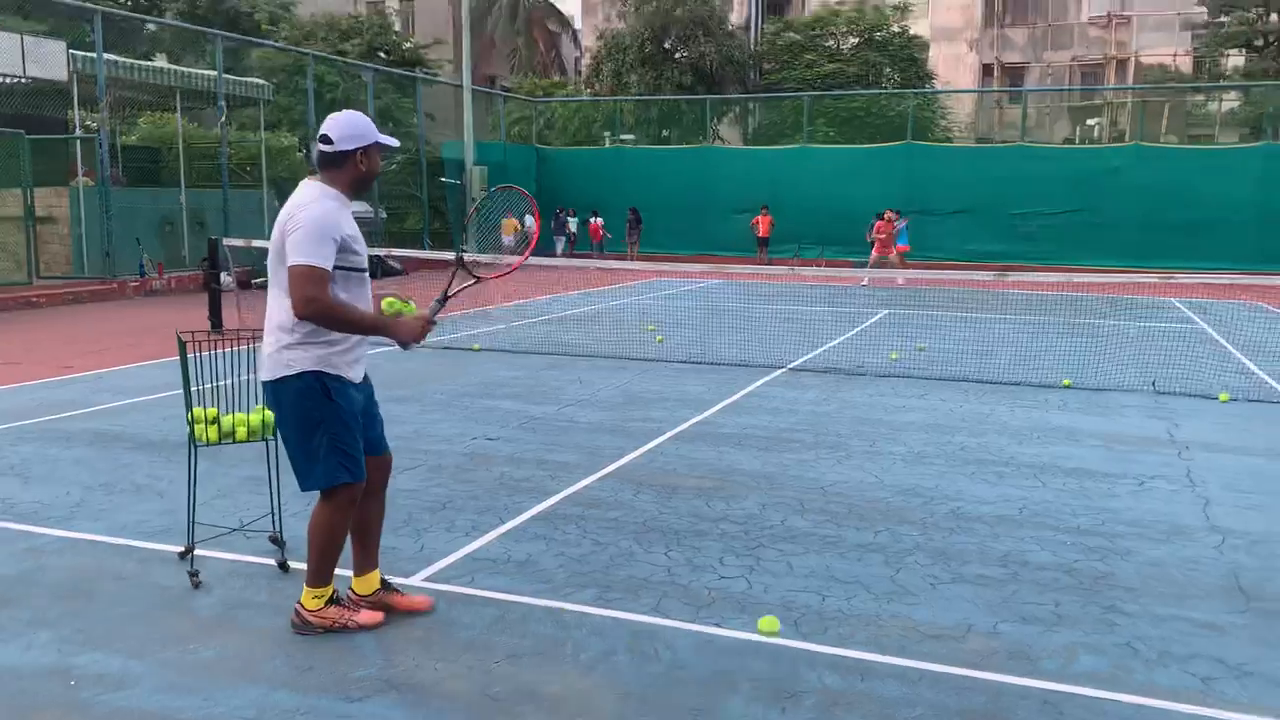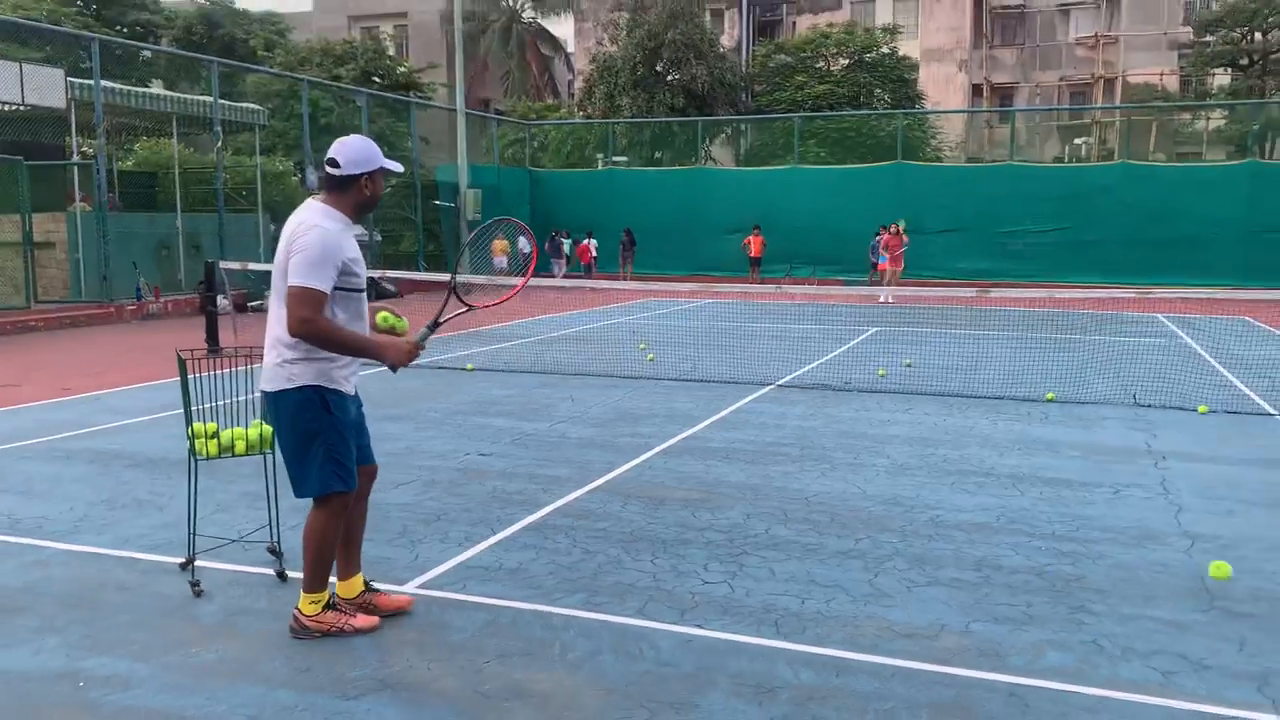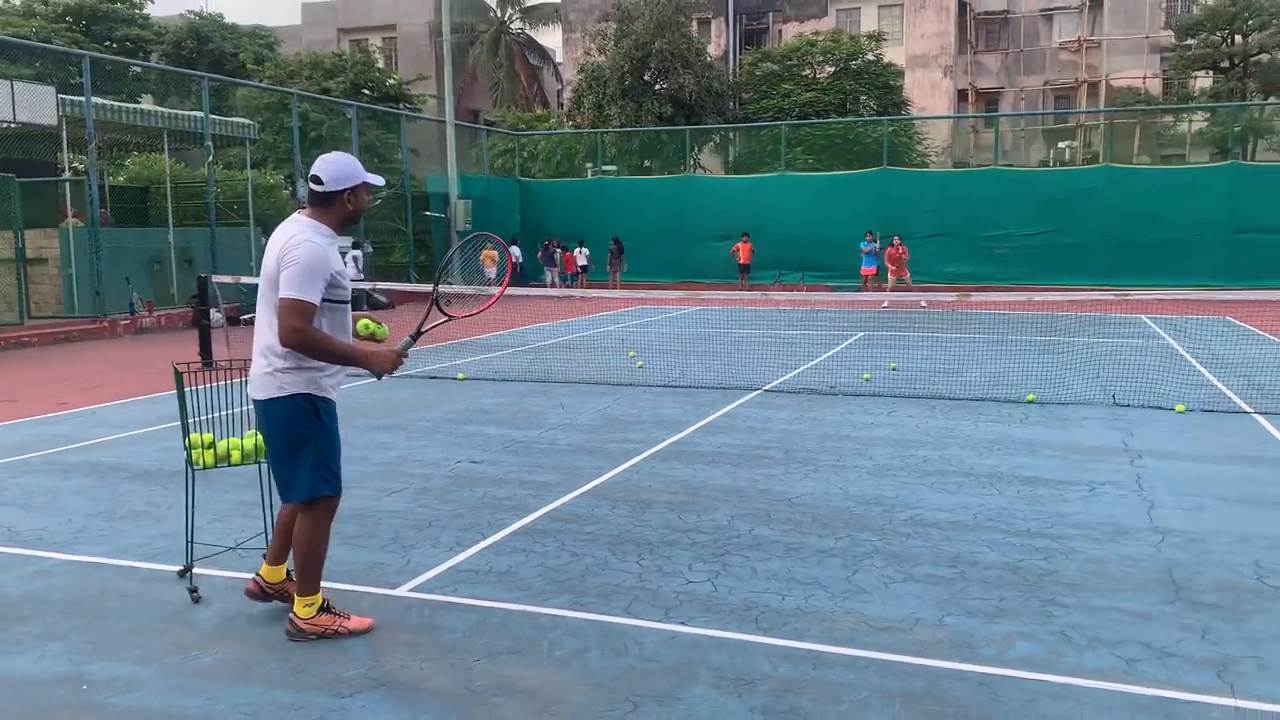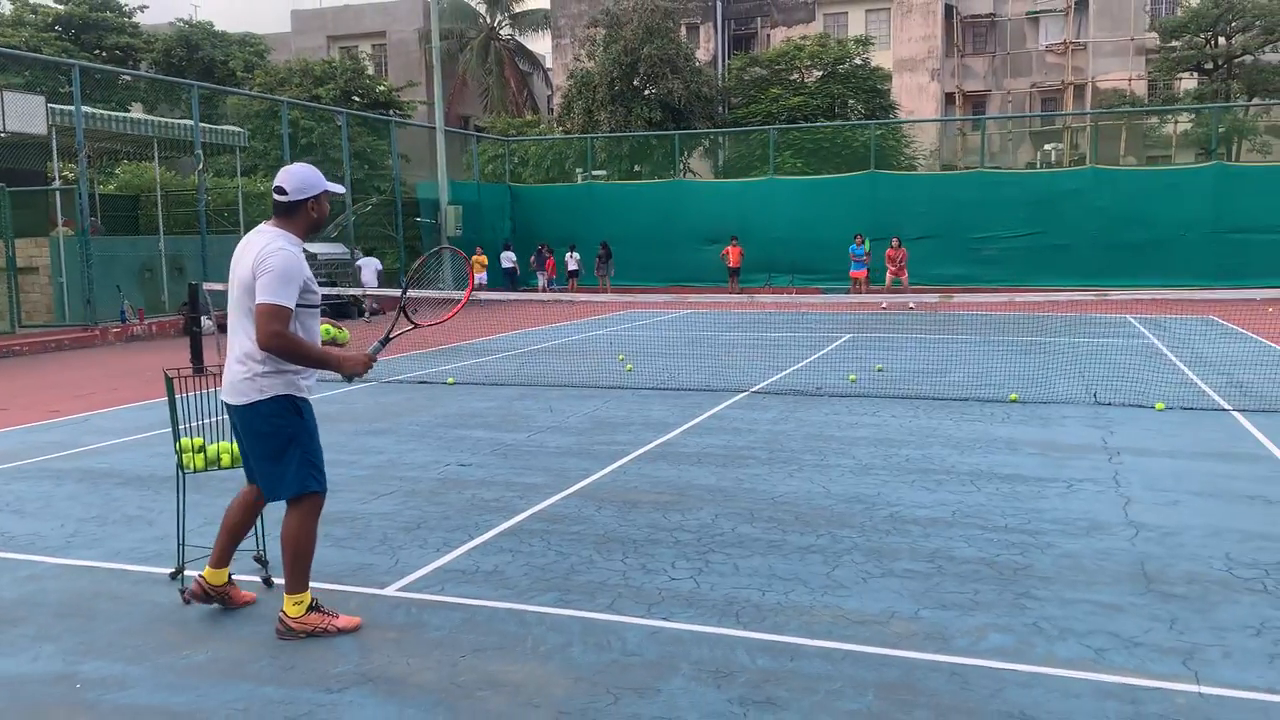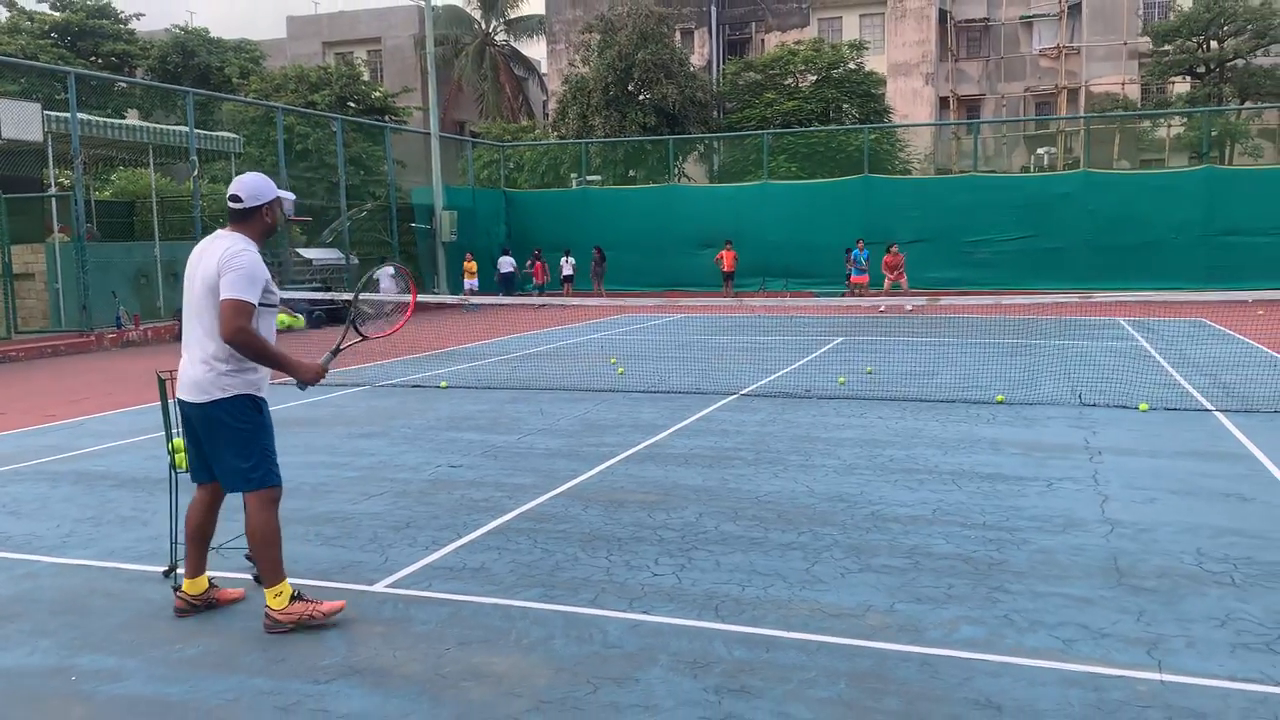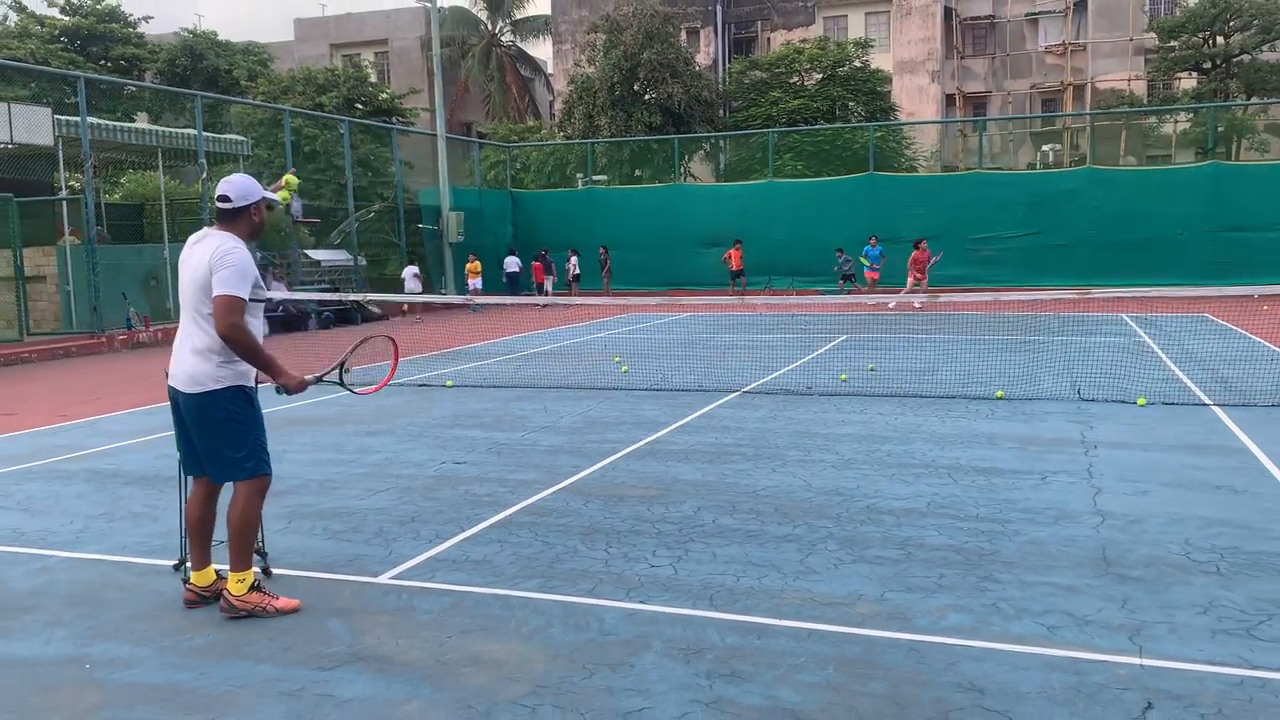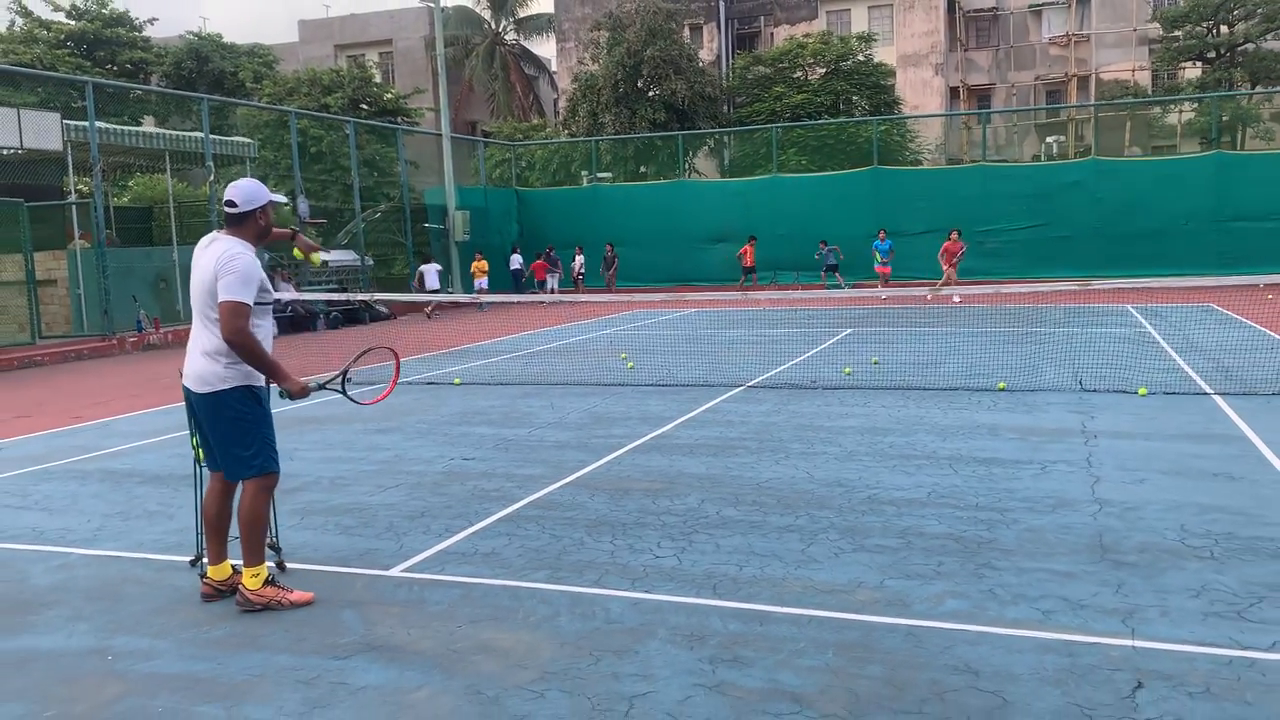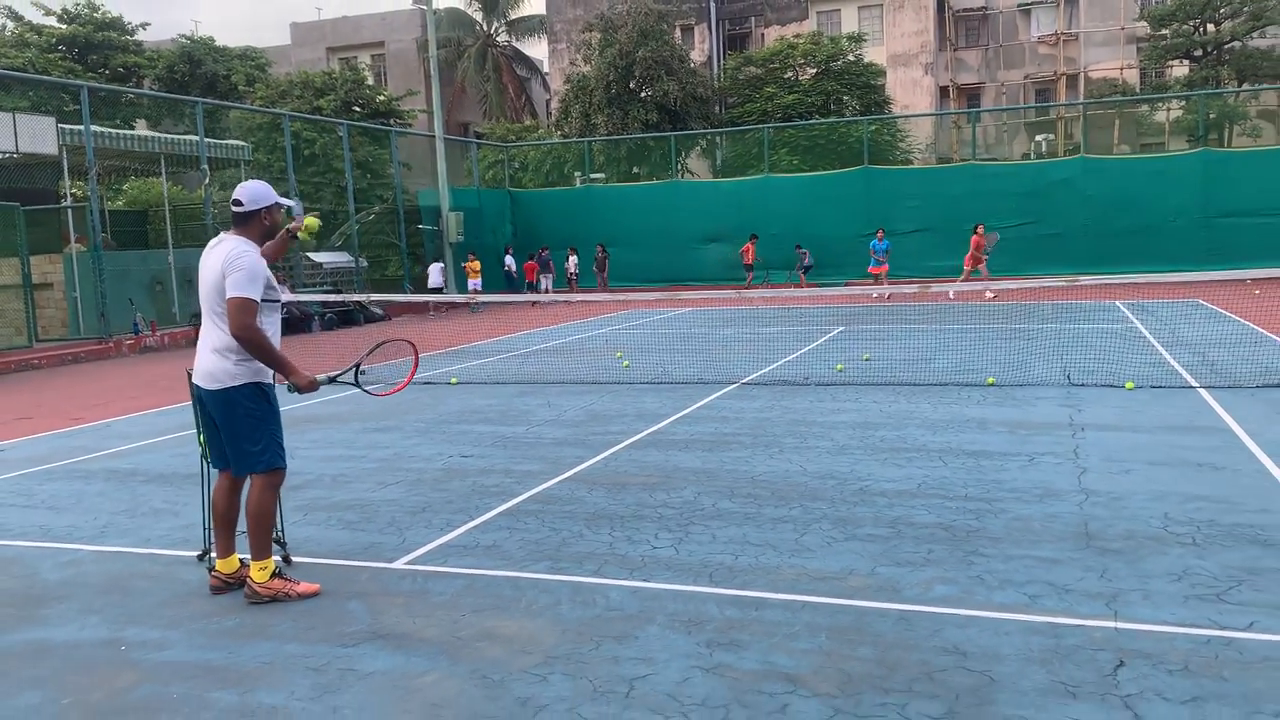
dt=0.3s
person 1, frame 1
left shoulder: (325, 204)
right shoulder: (317, 212)
right elbow: (308, 302)
left wrist: (373, 305)
right wrist: (391, 327)
left hip: (340, 370)
right hip: (310, 374)
left knee: (375, 469)
right knee: (343, 486)
left ankle: (368, 586)
right ankle: (315, 605)
person 1, frame 2
left shoulder: (324, 220)
right shoulder: (321, 234)
right elbow: (303, 323)
left wrist: (365, 315)
right wrist: (382, 350)
left hip: (327, 382)
right hip: (307, 386)
left knee: (360, 476)
right knee: (334, 494)
left ankle: (352, 588)
right ankle: (313, 609)
person 1, frame 3
left shoulder: (299, 228)
right shoulder: (310, 247)
right elbow: (294, 333)
left wrist: (348, 323)
right wrist: (366, 359)
left hip: (287, 386)
right hip: (296, 391)
left knee: (304, 487)
right knee: (320, 497)
left ankle: (272, 575)
right ankle: (309, 612)
person 1, frame 4
left shoulder: (260, 239)
right shoulder: (282, 256)
right elbow: (271, 337)
left wrist: (312, 328)
right wrist: (338, 361)
left hip: (249, 389)
right hip: (274, 394)
left knee: (261, 487)
right knee: (306, 496)
left ankle: (213, 578)
right ankle: (298, 611)
person 1, frame 5
left shoulder: (209, 245)
right shoulder: (243, 257)
right elbow: (235, 331)
left wrist: (268, 319)
right wrist: (295, 367)
left hip: (195, 389)
right hip: (230, 393)
left knee: (210, 487)
right knee: (262, 491)
left ankle: (193, 588)
right ankle: (281, 603)
person 1, frame 6
left shoulder: (198, 241)
right shoulder: (234, 256)
right elbow: (230, 327)
left wrist: (267, 199)
right wrist: (278, 373)
left hip: (186, 381)
right hip: (221, 385)
left knee: (205, 480)
right knee: (252, 480)
left ankle: (200, 580)
right ankle: (240, 590)
person 1, frame 7
left shoulder: (212, 242)
right shoulder: (239, 260)
left elbow: (255, 231)
right elbow: (234, 332)
left wrist: (292, 235)
right wrist: (283, 378)
left hip: (201, 381)
right hip: (231, 385)
left knee: (223, 476)
right knee: (260, 477)
left ankle: (217, 574)
right ankle: (255, 584)
person 1, frame 8
left shoulder: (222, 244)
right shoulder: (245, 258)
right elbow: (243, 328)
left wrist: (290, 234)
right wrist: (291, 372)
left hip: (211, 380)
right hip: (241, 382)
left knee: (231, 473)
right knee: (267, 473)
left ankle: (226, 568)
right ankle: (262, 577)
